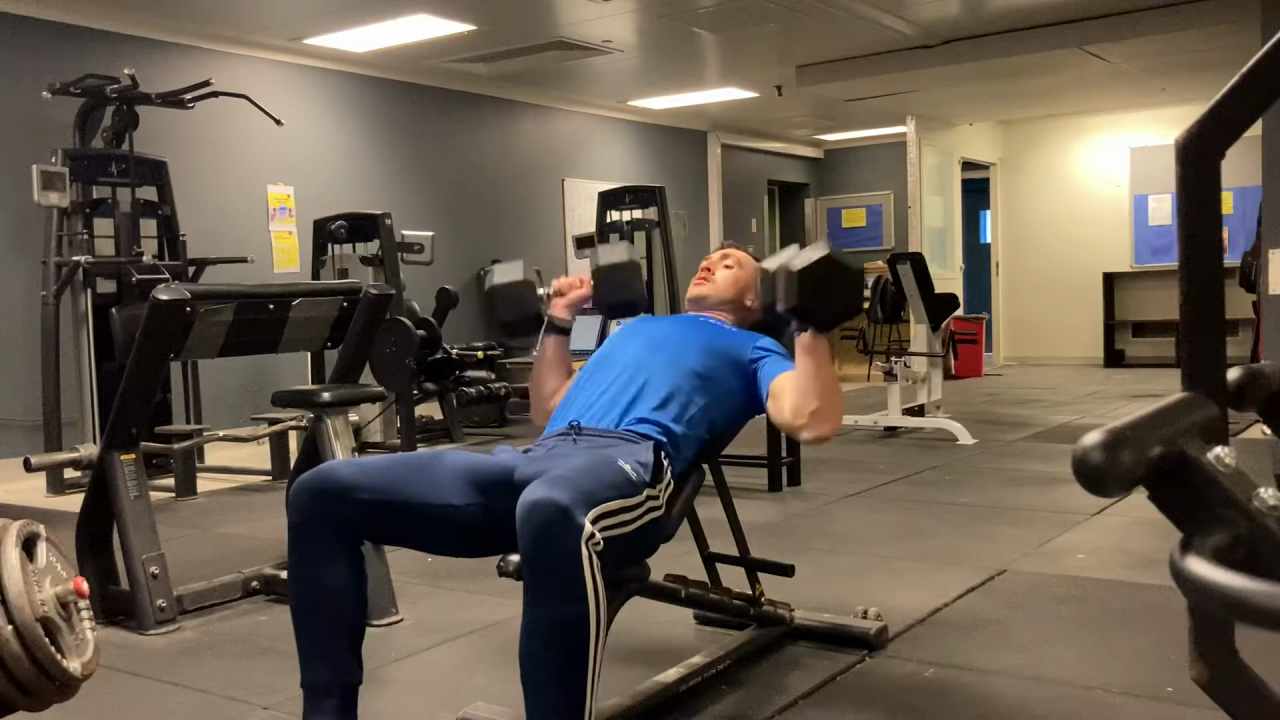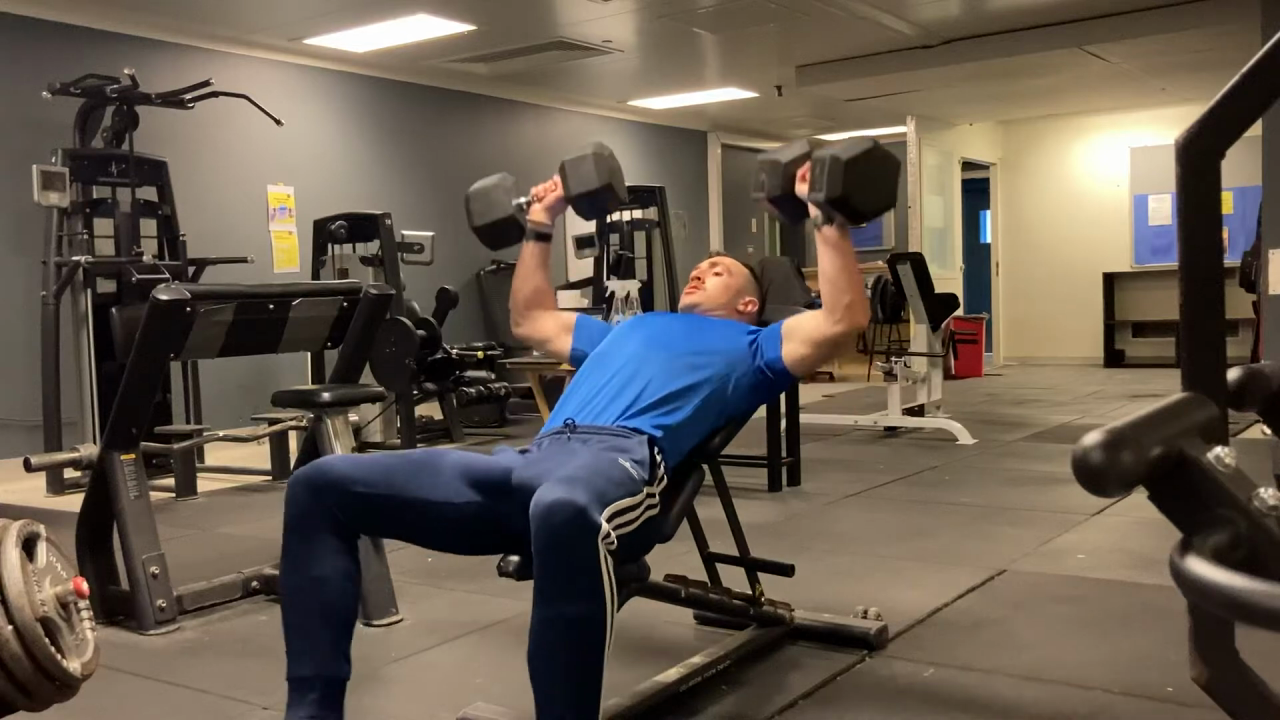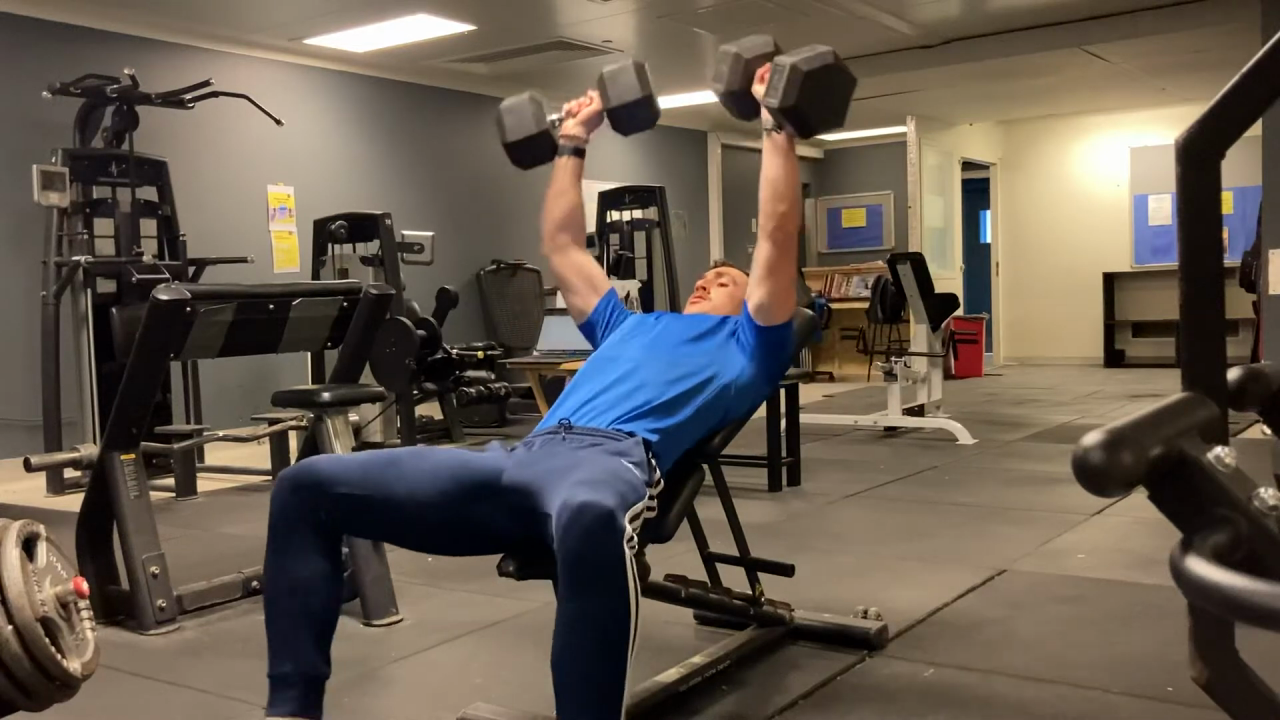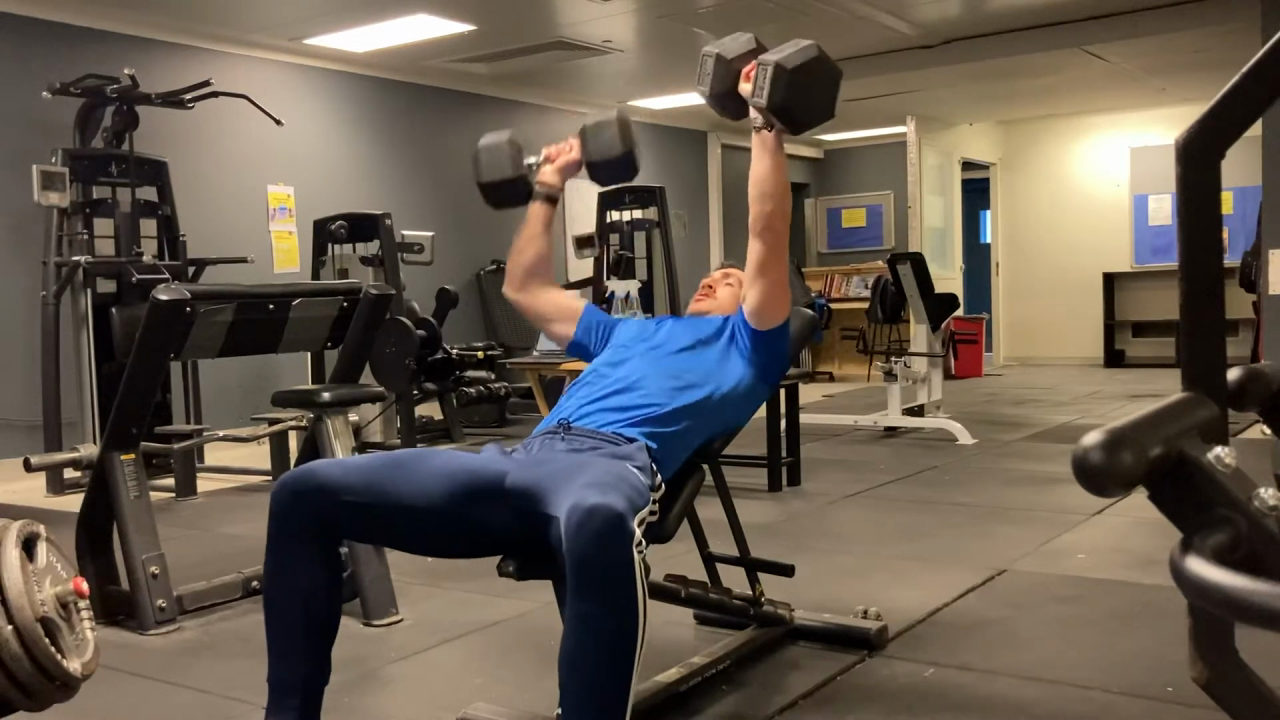
dt=0.5s
person 1, frame 1
left shoulder: (751, 350)
right shoulder: (635, 329)
left elbow: (816, 422)
left wrist: (806, 324)
right wrist: (558, 320)
left hip: (627, 462)
right hip: (533, 458)
left knee: (551, 510)
right knee: (325, 492)
person 1, frame 2
left shoulder: (748, 348)
right shoulder: (625, 330)
left elbow: (843, 320)
right elbow: (529, 321)
left wrist: (825, 214)
right wrist: (539, 226)
left hip: (622, 460)
right hip: (527, 461)
left knee: (562, 513)
right knee: (322, 486)
person 1, frame 3
left shoulder: (747, 349)
right shoulder: (629, 325)
left elbow: (776, 237)
right elbow: (562, 243)
left wrist: (777, 124)
right wrist: (571, 144)
left hip: (614, 460)
right hip: (521, 456)
left knee: (588, 519)
right knee: (308, 487)
person 1, frame 4
left shoulder: (745, 347)
right shoulder: (629, 333)
left elbow: (767, 238)
right elbow: (524, 288)
left wrist: (765, 122)
right wrist: (548, 187)
left hip: (617, 462)
right hip: (520, 459)
left knee: (597, 521)
right knee: (306, 492)
